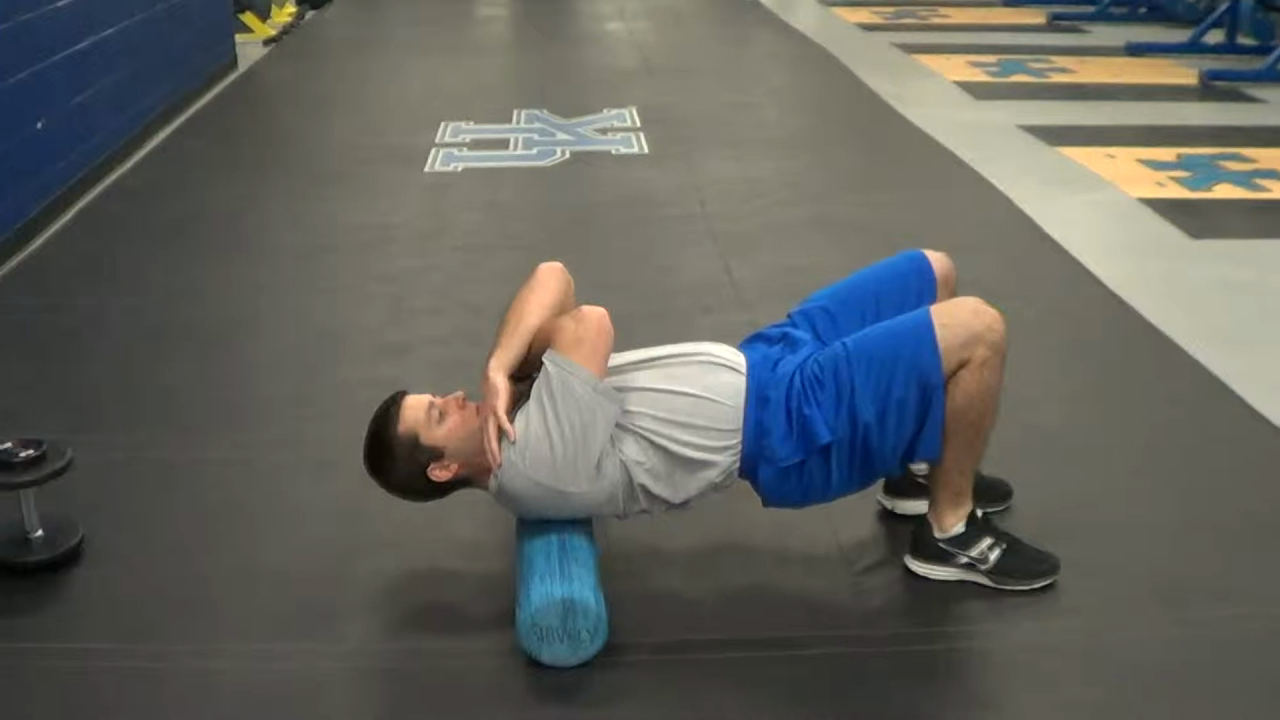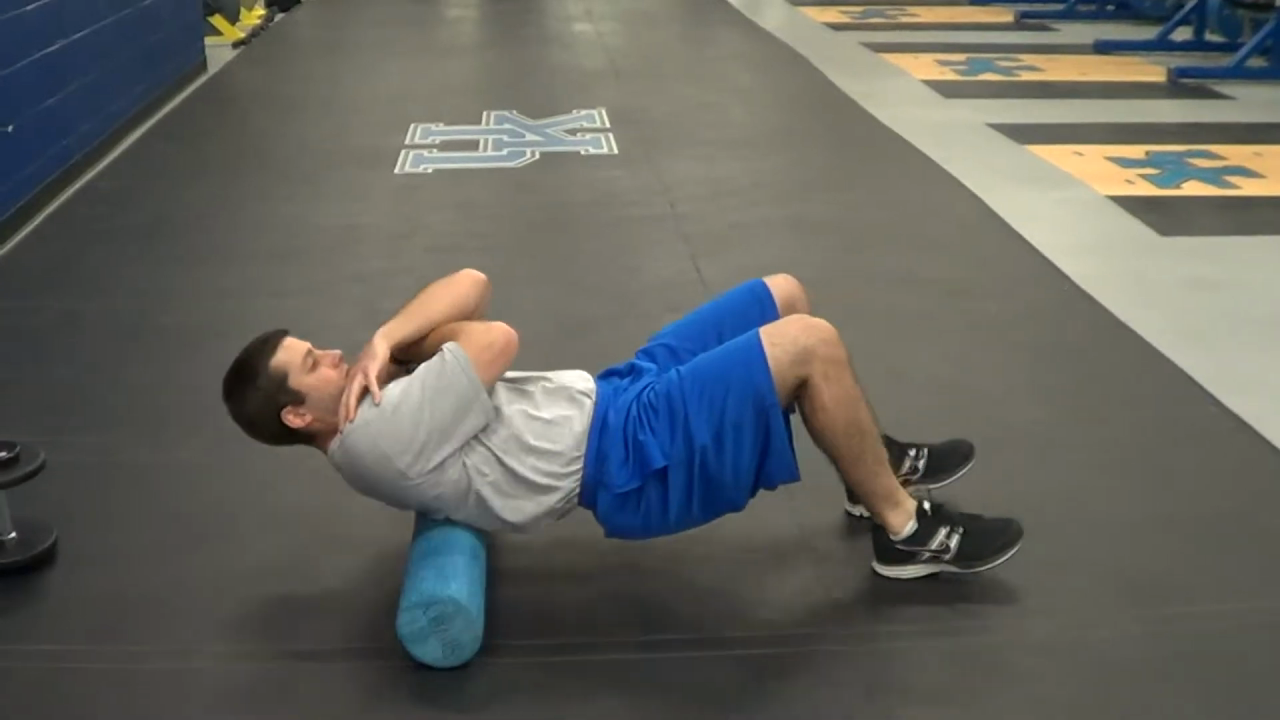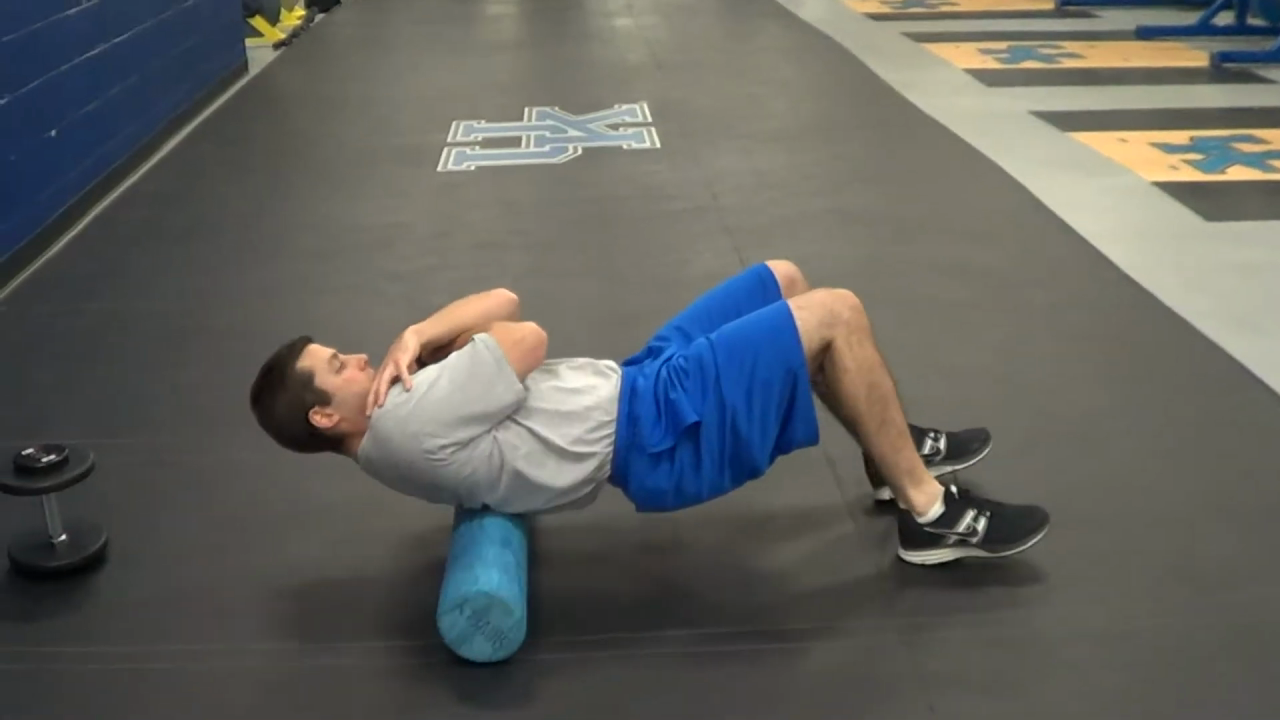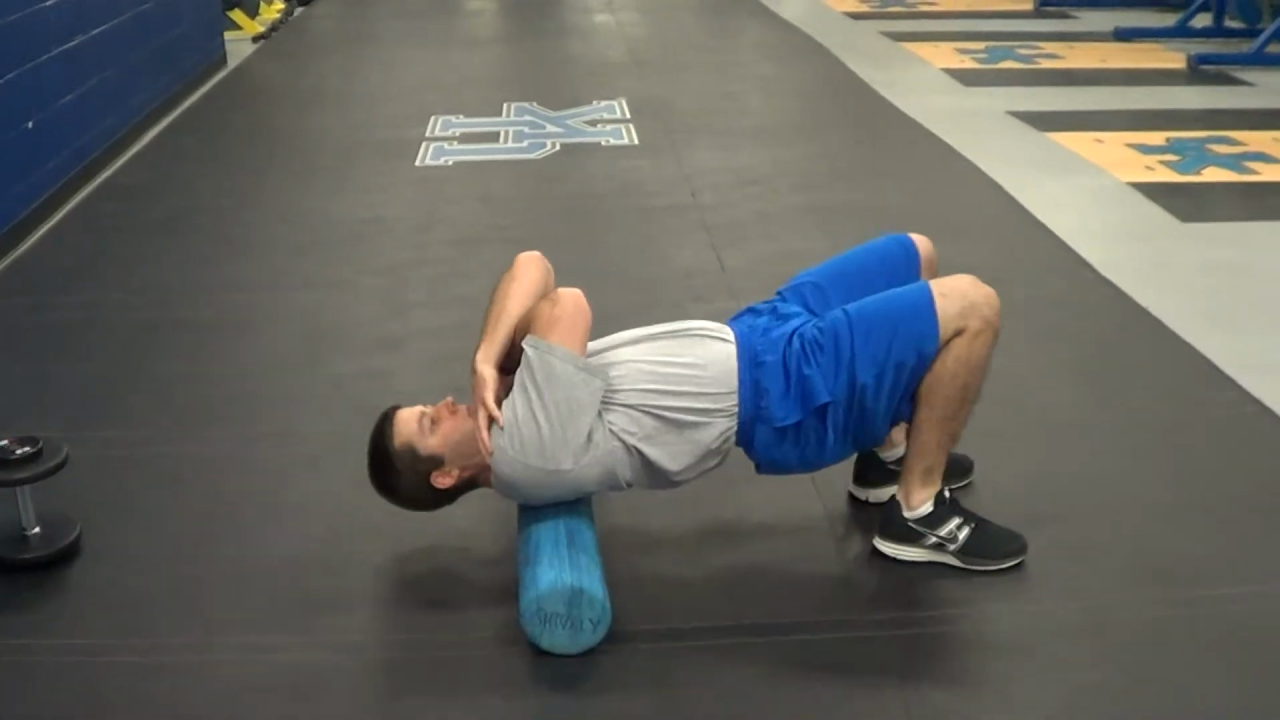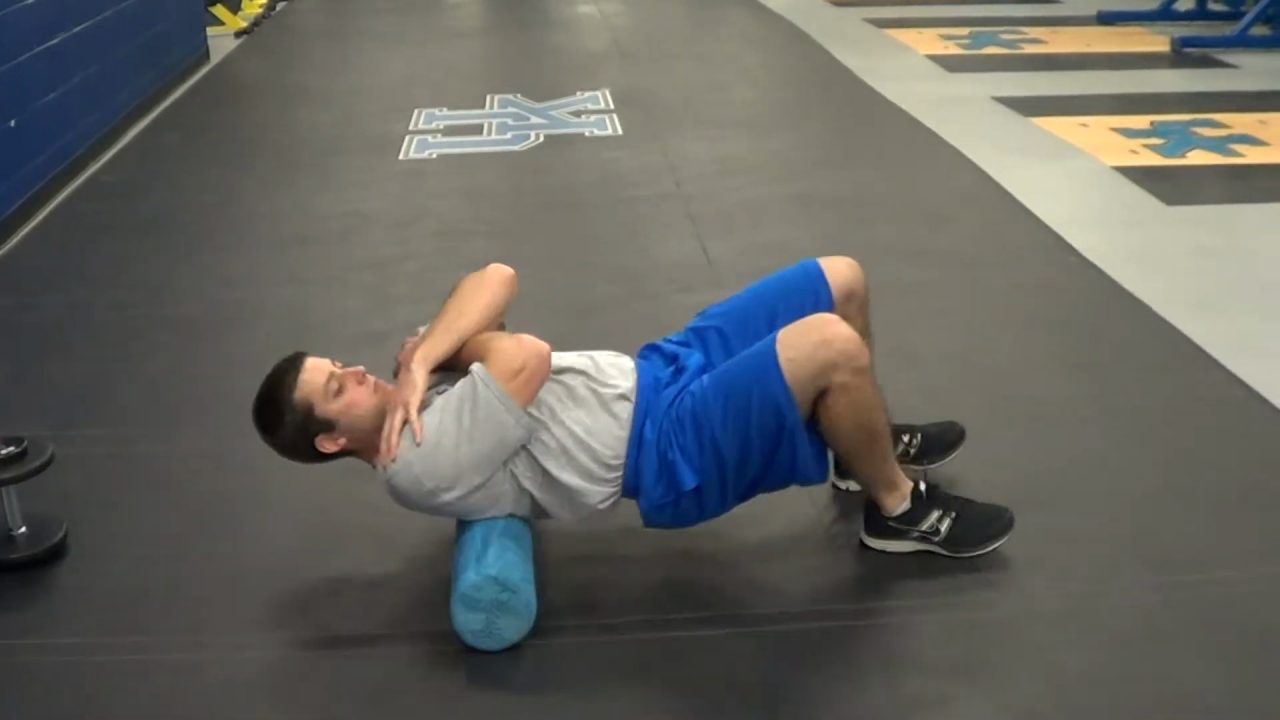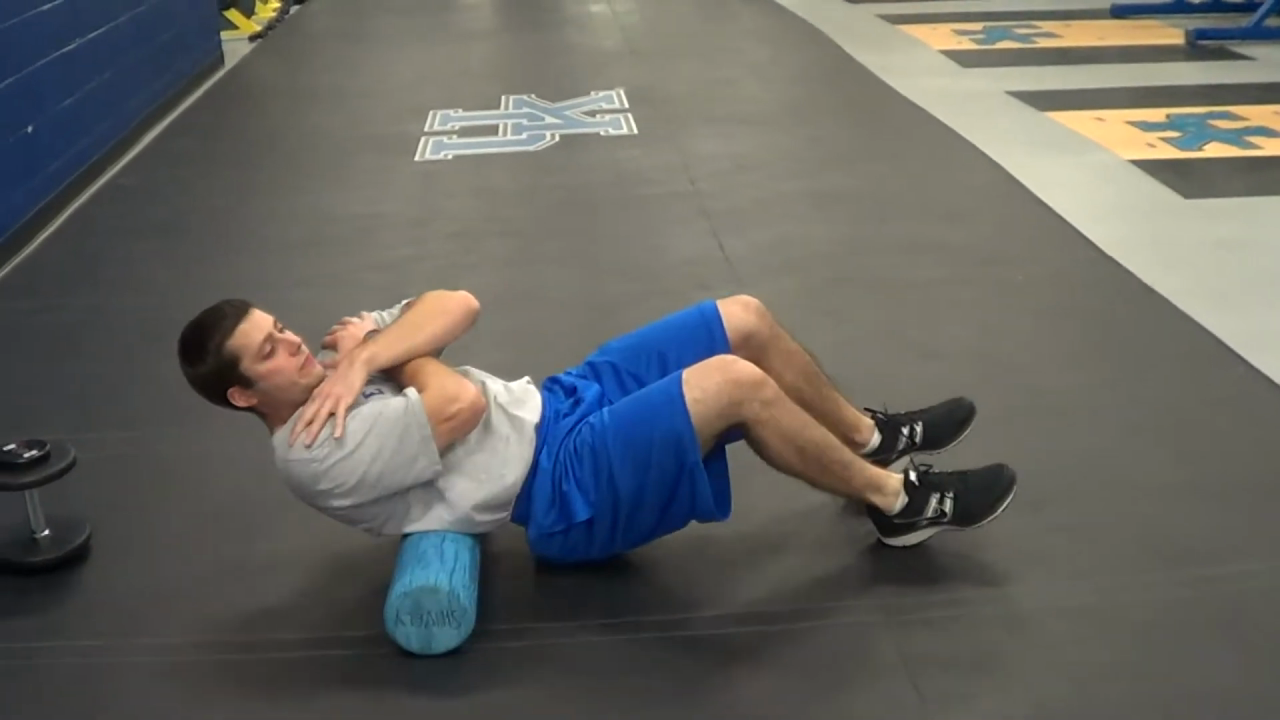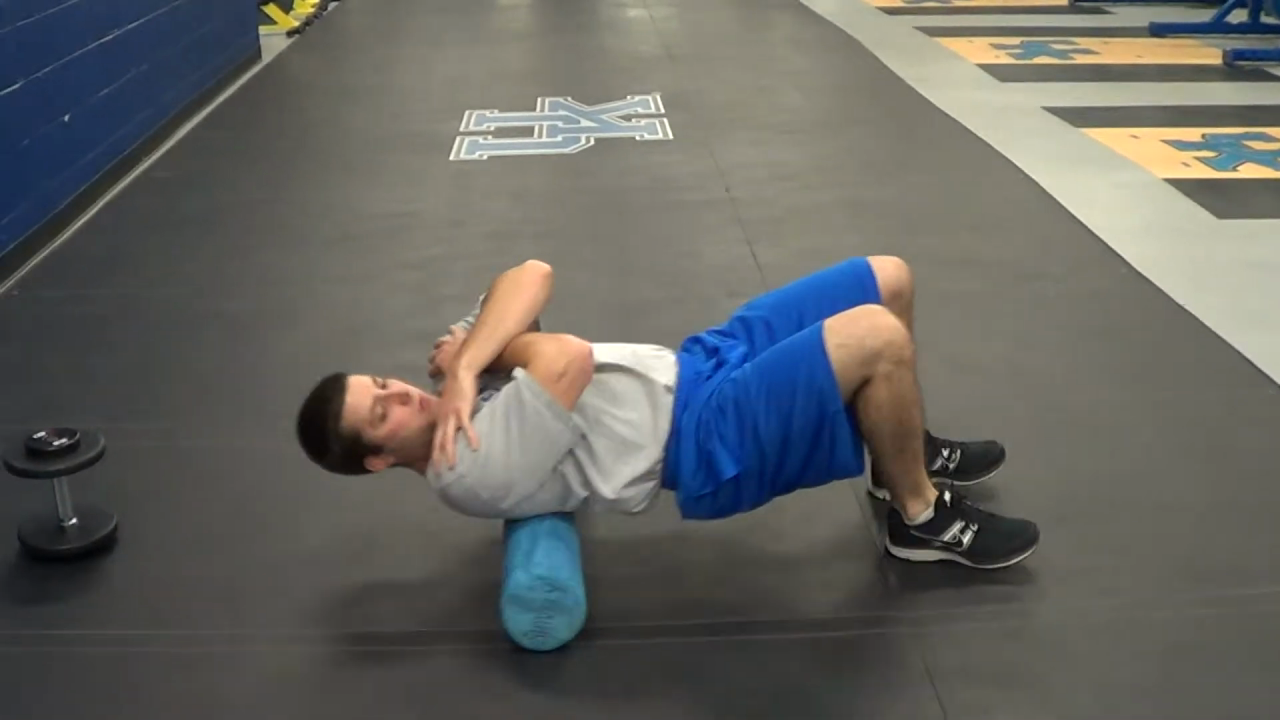
dt=0.7s
person 1, frame 1
left shoulder: (516, 418)
right shoulder: (539, 472)
left elbow: (552, 277)
right elbow: (591, 325)
left wrist: (501, 364)
right wrist: (513, 366)
left hip: (759, 364)
right hip: (780, 425)
left knee: (935, 273)
right knee: (978, 330)
left ankle: (920, 467)
right ankle: (949, 532)
person 1, frame 2
left shoulder: (375, 401)
right shoulder: (380, 440)
left elbow: (473, 283)
right elbow: (498, 342)
left wrist: (388, 337)
right wrist: (404, 344)
left hip: (609, 404)
right hip: (625, 463)
left knee: (783, 295)
right knee: (812, 342)
left ankle: (874, 462)
right ankle: (906, 530)
person 1, frame 3
left shoulder: (394, 415)
right shoulder: (409, 427)
left elbow: (504, 300)
right elbow: (528, 339)
left wrist: (418, 336)
right wrist: (430, 342)
left hip: (628, 390)
right hip: (656, 434)
left knee: (783, 278)
right knee: (836, 313)
left ankle: (895, 449)
right ankle: (930, 513)
person 1, frame 4
left shoulder: (510, 410)
right shoulder: (532, 462)
left elbow: (530, 265)
right elbow: (567, 307)
left wrist: (488, 357)
right wrist: (503, 356)
left hip: (752, 341)
right hip: (775, 391)
left knee: (920, 256)
right knee: (973, 304)
left ankle: (884, 455)
right ankle: (917, 513)
person 1, frame 5
left shoulder: (416, 399)
right shoulder: (421, 468)
left elbow: (498, 278)
right elbow: (529, 360)
left wrist: (425, 357)
right wrist: (456, 345)
left hip: (655, 375)
right hip: (669, 452)
left knee: (841, 279)
right knee: (831, 346)
left ankle: (867, 444)
right ankle: (899, 511)
person 1, frame 6
left shoulder: (337, 367)
right shoulder: (315, 459)
left elbow: (460, 305)
right elbow: (461, 407)
left wrist: (365, 356)
right wrist: (391, 352)
left hip: (557, 405)
right hip: (563, 488)
left knee: (745, 320)
right knee: (739, 383)
left ankle: (871, 437)
right ankle: (899, 499)
person 1, frame 7
left shoulder: (453, 384)
right shoulder: (470, 473)
left elbow: (534, 274)
right elbow: (569, 363)
left wrist: (468, 364)
right wrist: (497, 344)
left hip: (691, 369)
right hip: (707, 443)
left knee: (887, 278)
right knee: (879, 337)
left ankle: (906, 452)
right ankle: (922, 518)
